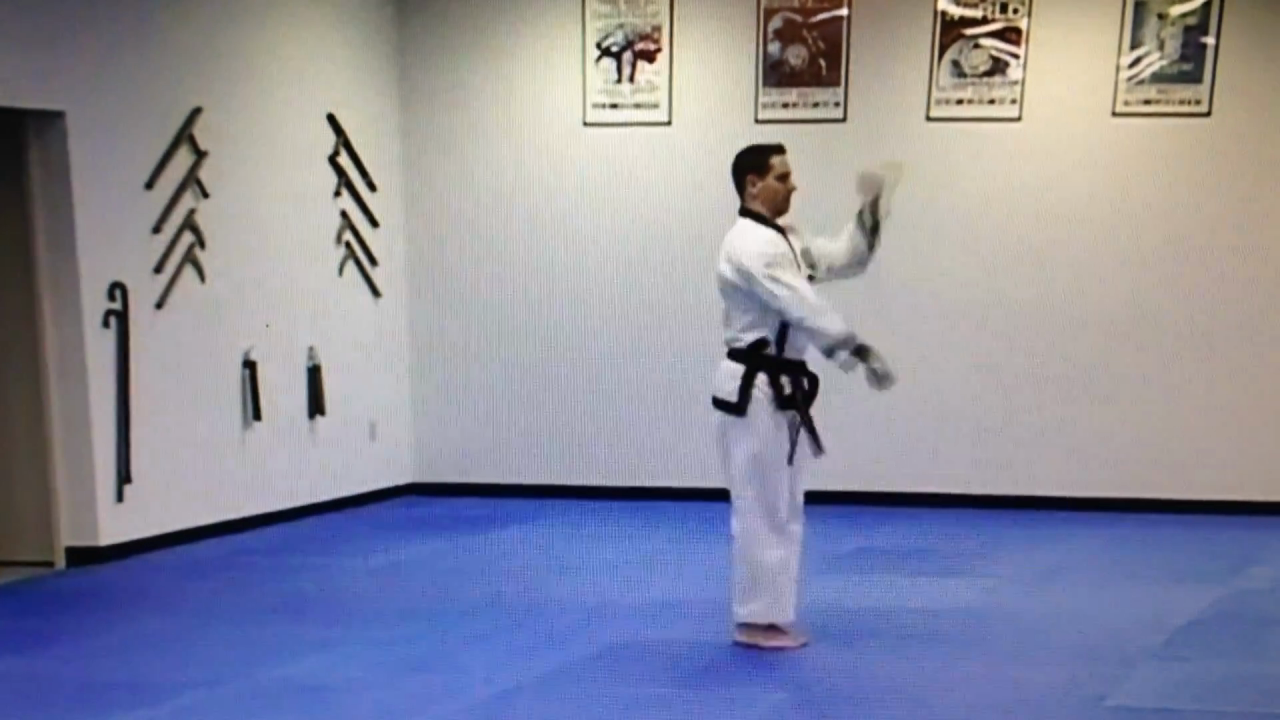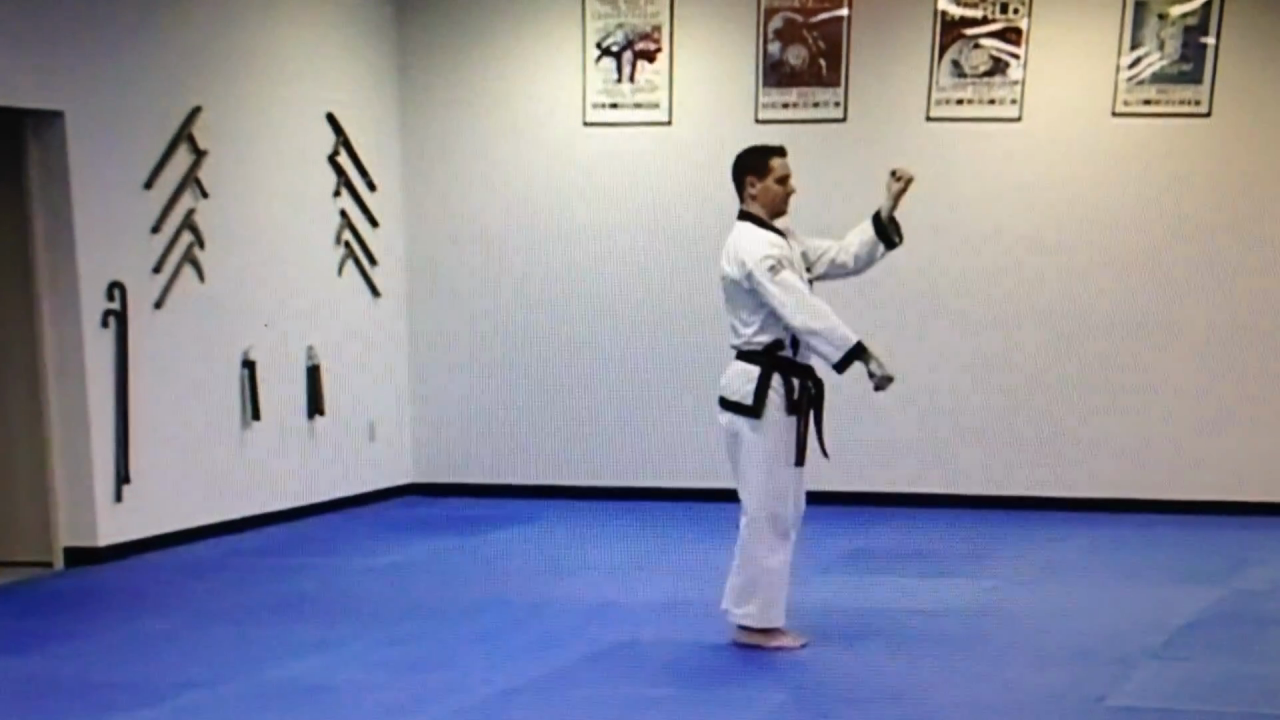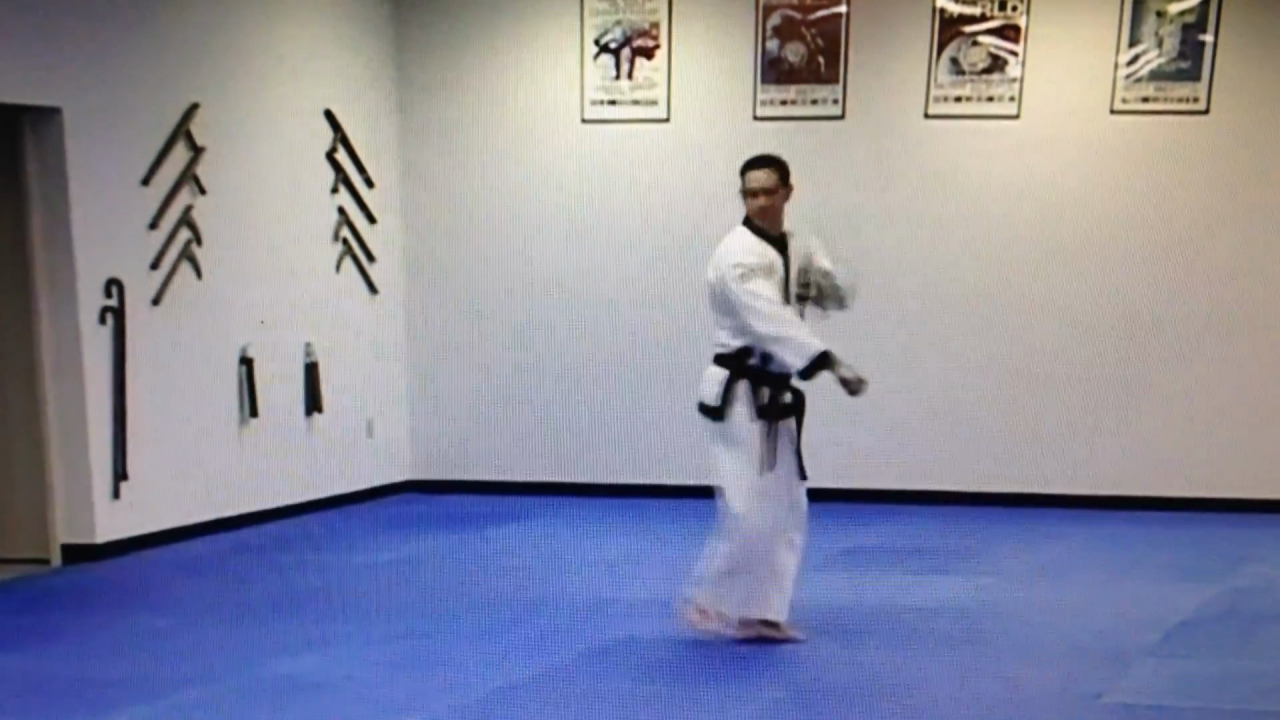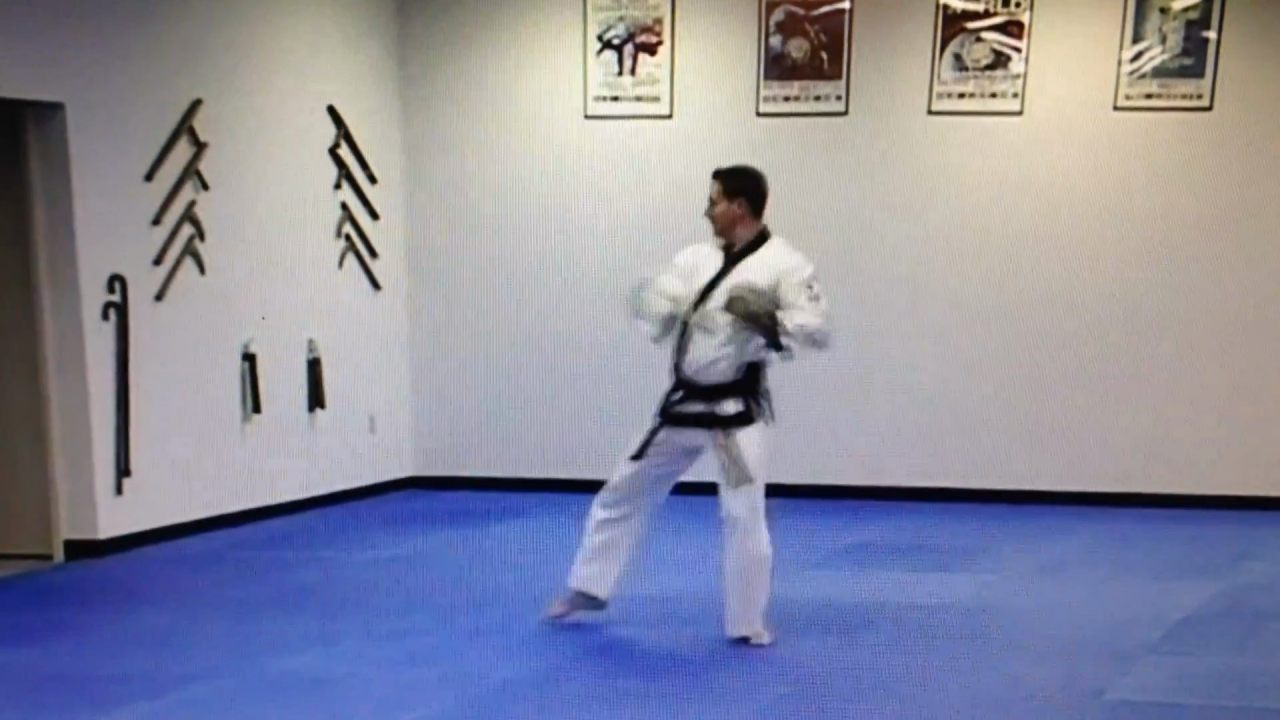
dt=0.4s
person 1, frame 1
left shoulder: (783, 238)
right shoulder: (748, 242)
left elbow: (842, 258)
right elbow: (802, 306)
left wrist: (868, 215)
right wrist: (861, 352)
left hip: (781, 386)
right hip: (753, 389)
left knee: (783, 507)
right knee: (761, 509)
left ankle: (771, 614)
right ankle: (756, 620)
person 1, frame 2
left shoulder: (778, 241)
right shoulder: (752, 246)
left elbow: (844, 257)
right elbow: (803, 311)
left wrist: (888, 208)
right wrist: (865, 356)
left hip: (777, 389)
right hip: (762, 391)
left knee: (783, 510)
right knee: (767, 510)
left ankle: (759, 615)
right ankle: (754, 622)
person 1, frame 3
left shoulder: (798, 248)
right shoulder: (738, 253)
left elbow: (833, 296)
right elbow: (771, 321)
left wrist: (822, 285)
right wrist: (832, 364)
left hip: (774, 397)
right hip: (738, 396)
left knee: (787, 512)
right knee: (752, 511)
left ankle: (760, 613)
right ankle: (707, 601)
person 1, frame 4
left shoulder: (785, 265)
right shoulder: (696, 258)
left elbow: (817, 330)
right elbow: (652, 298)
left wrist: (768, 321)
right wrist: (662, 308)
left hip: (735, 412)
right hip: (683, 404)
left knee: (743, 517)
right knee: (624, 493)
left ankle: (748, 623)
right ankle: (588, 588)
